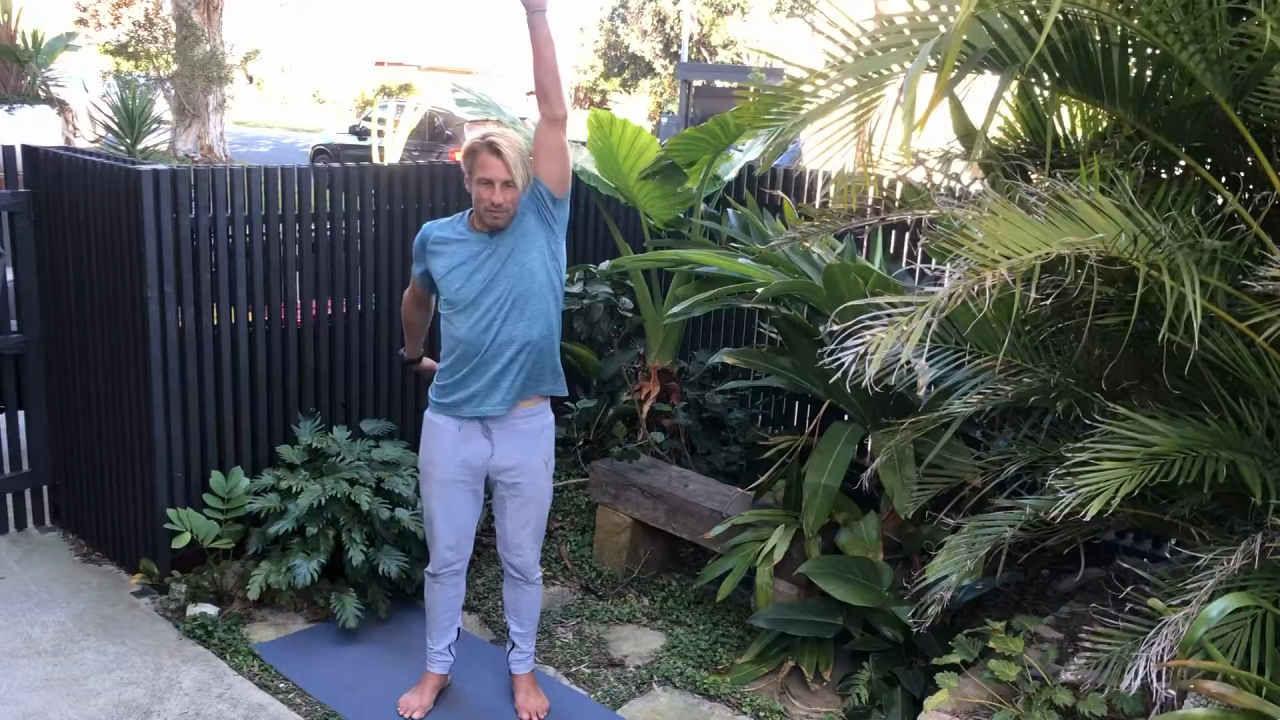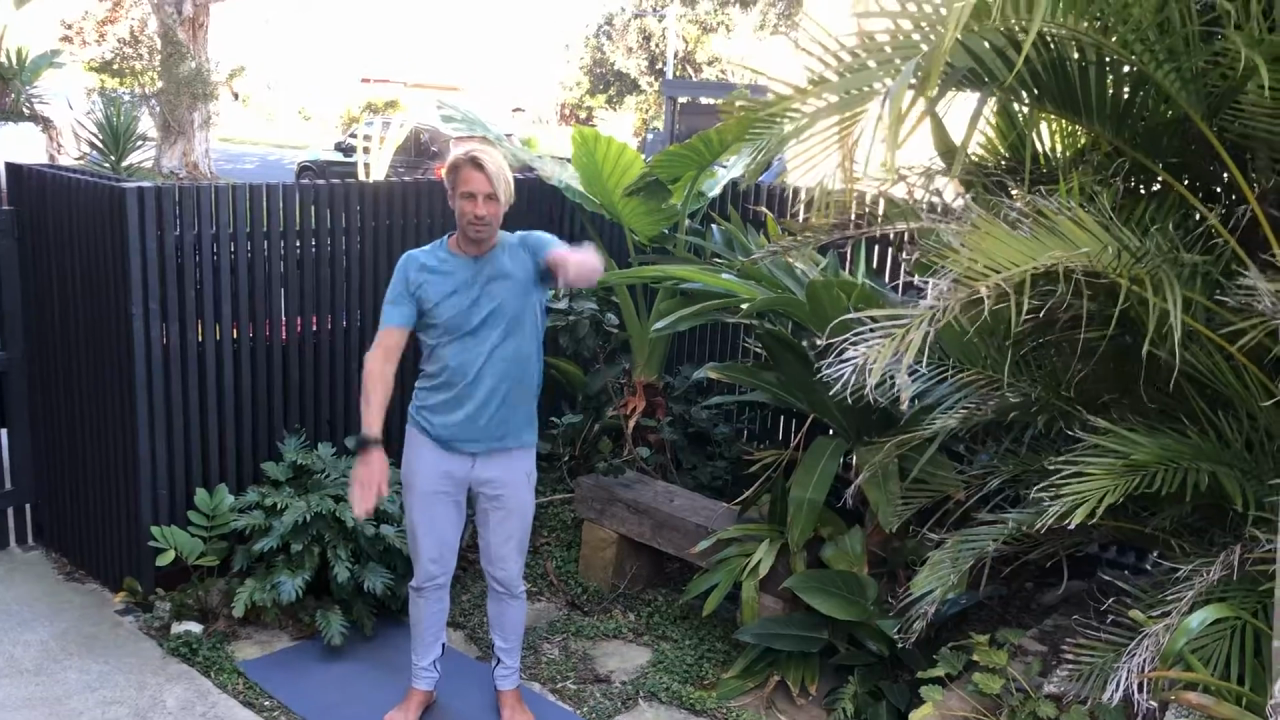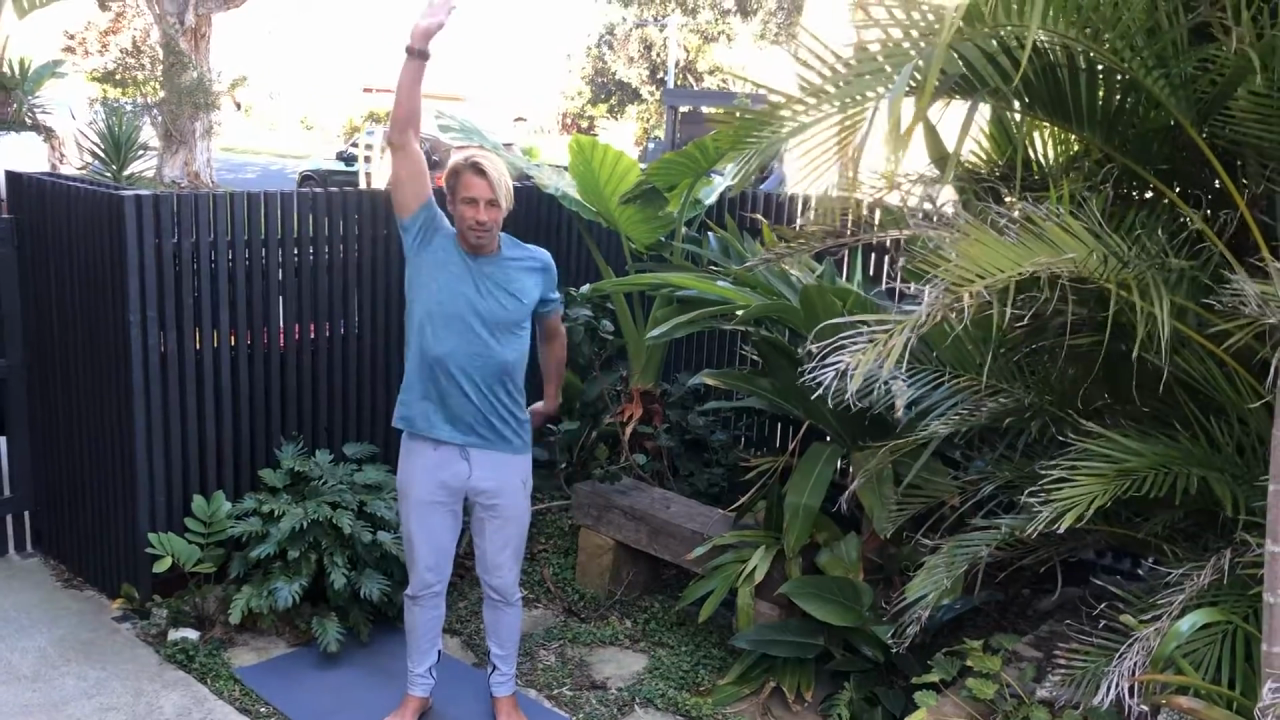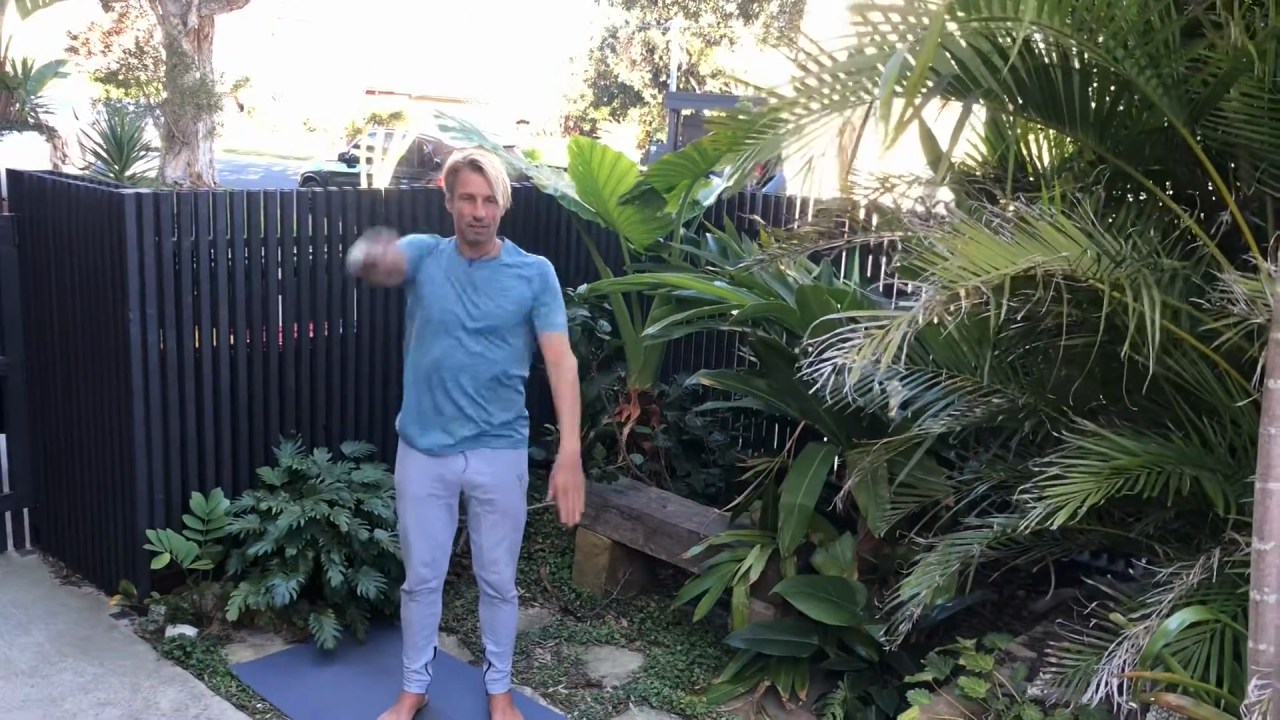
dt=0.5s
person 1, frame 1
left shoulder: (544, 222)
right shoulder: (434, 238)
left elbow: (554, 115)
right wrist: (414, 356)
left hip: (525, 426)
right hip: (450, 425)
left knee: (522, 562)
right knee: (446, 560)
person 1, frame 2
left shoulder: (529, 251)
right shoulder: (417, 265)
left elbow: (575, 256)
right elbow: (383, 355)
left wrist: (582, 262)
right wrist: (371, 445)
left hip: (509, 450)
right hip: (431, 447)
left knee: (506, 578)
right knee: (430, 575)
person 1, frame 3
left shoulder: (536, 265)
right shoulder: (426, 245)
left elbow: (554, 338)
right elbow: (402, 140)
left wrist: (551, 402)
left hip: (504, 456)
right hip: (428, 452)
left knee: (502, 585)
right knee: (425, 582)
person 1, frame 4
left shoulder: (534, 272)
right shoulder: (424, 255)
left elbow: (561, 360)
right elbow: (373, 256)
left wrist: (569, 452)
right wrist: (372, 256)
left hip: (501, 454)
right hip: (424, 452)
left knee: (498, 581)
right knee: (421, 578)
